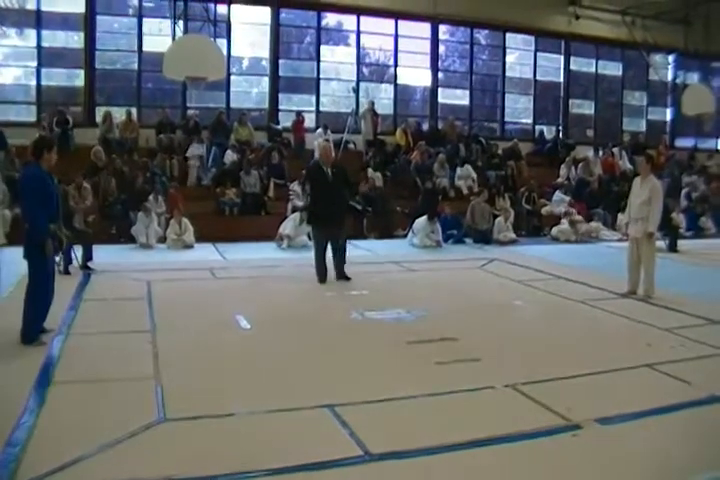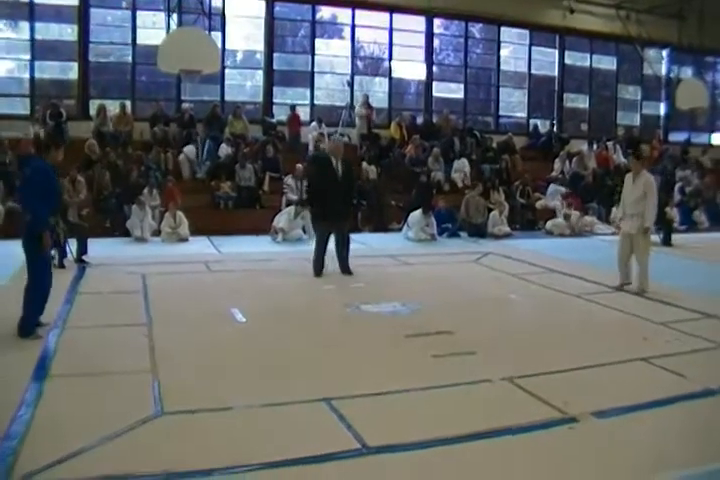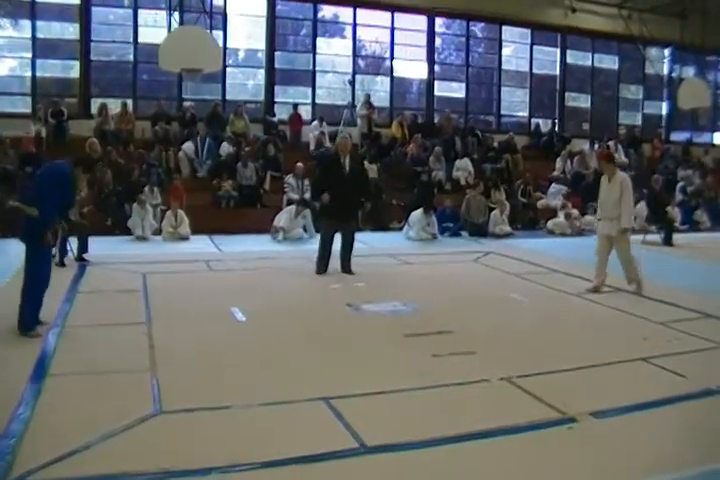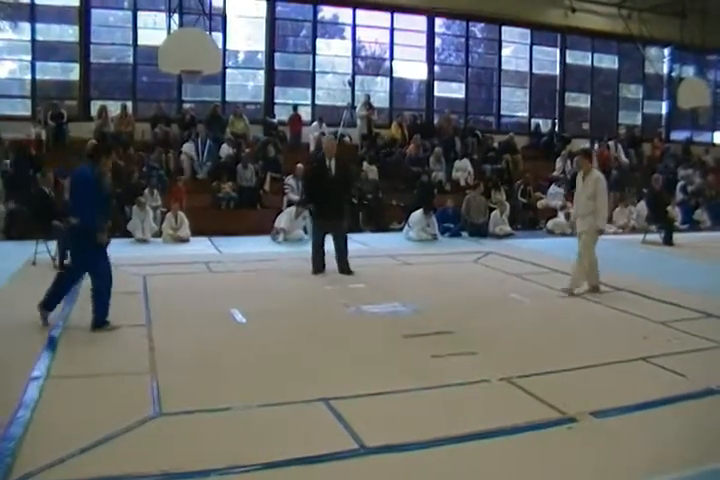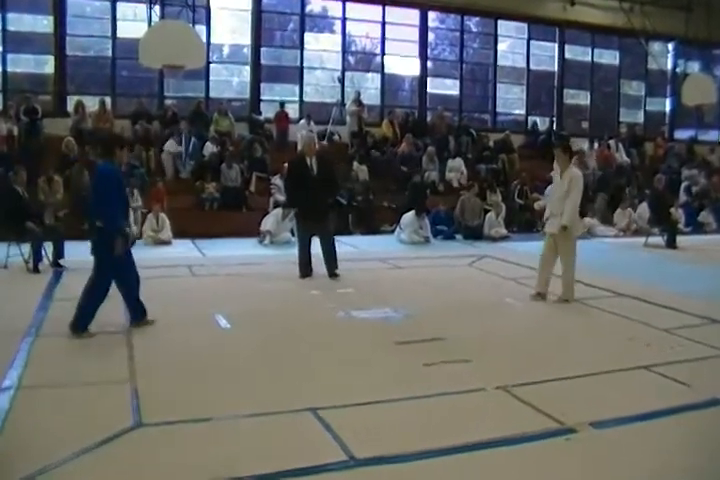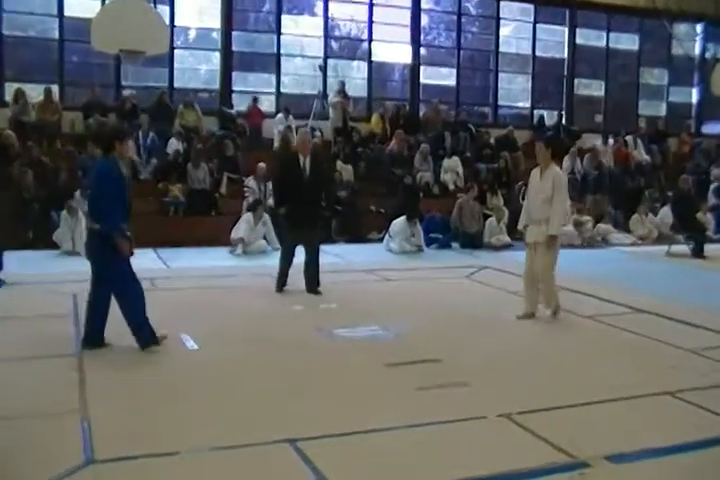
dt=0.5s
person 1, frame 1
left shoulder: (41, 174)
right shoulder: (34, 176)
right elbow: (34, 212)
left wrist: (54, 230)
right wrist: (46, 239)
left hip: (44, 235)
right hip: (39, 238)
left knee: (44, 284)
right knee: (40, 286)
left ankle: (35, 325)
right ankle: (30, 333)
person 1, frame 2
left shoulder: (37, 167)
right shoulder: (41, 169)
right elbow: (36, 203)
right wrist: (44, 231)
left hip: (39, 228)
right hip: (38, 231)
left knee: (41, 278)
right knee: (39, 279)
left ankle: (31, 319)
right ankle: (26, 327)
person 1, frame 3
left shoulder: (56, 170)
right shoulder: (63, 173)
right elbow: (47, 202)
right wrist: (48, 230)
left hip: (36, 225)
right hip: (40, 227)
left knee: (35, 274)
right knee: (38, 275)
left ankle: (30, 318)
right ankle: (26, 324)
person 1, frame 4
left shoulder: (84, 173)
right shoulder: (90, 176)
right elbow: (87, 208)
right wrist: (100, 232)
left hip: (79, 230)
right hip: (88, 233)
left knee: (74, 271)
right knee: (102, 275)
left ankle: (47, 305)
right ankle: (100, 321)
person 1, frame 5
left shoulder: (105, 170)
right shoulder: (110, 173)
right elbow: (109, 208)
left wrist: (120, 232)
right wrist: (117, 236)
left hip: (110, 231)
right hip: (109, 234)
left knee: (129, 275)
right knee: (101, 279)
left ankle: (138, 316)
right ankle: (79, 324)
person 1, frame 6
left shoulder: (106, 167)
right shoulder: (108, 170)
right elbow: (106, 207)
left wrist: (119, 234)
right wrist: (118, 237)
left hip: (99, 235)
right hip: (108, 238)
left knee: (102, 287)
right knee: (128, 287)
left ankle: (93, 338)
right ankle: (147, 338)
person 2, frame 1
left shoulder: (655, 184)
right shoulder: (636, 181)
left elbow: (656, 208)
left wrist: (651, 229)
right wrist: (627, 223)
left hip: (646, 227)
right hip: (634, 225)
left knee: (647, 261)
right knee: (632, 260)
left ankle: (648, 291)
right ankle: (632, 287)
person 2, frame 2
left shoulder: (648, 179)
right shoulder: (628, 177)
left elbow: (652, 203)
left wrist: (648, 224)
right wrist: (621, 217)
left hip: (640, 222)
right hip: (627, 220)
left knee: (641, 256)
right knee: (622, 254)
left ankle: (642, 285)
right ankle: (624, 279)
person 2, frame 3
left shoulder: (623, 179)
right shoulder: (604, 179)
left elbow: (627, 203)
left wrist: (625, 225)
right wrist: (599, 218)
left hip: (618, 224)
right hip: (604, 223)
left knee: (624, 254)
right knee: (601, 254)
left ankle: (636, 281)
right ankle: (598, 283)
person 2, frame 4
left shoulder: (598, 178)
right shoulder: (580, 176)
left elbow: (602, 203)
left wrist: (600, 225)
right wrist: (574, 217)
left hip: (591, 222)
right hip: (581, 221)
left knee: (583, 254)
right knee: (589, 254)
left ankle: (572, 287)
right ankle: (594, 284)
person 2, frame 5
left shoulder: (575, 175)
right shoulder: (557, 172)
left elbow: (573, 201)
left wrist: (564, 223)
right wrist: (547, 217)
left hip: (567, 223)
right hip: (553, 221)
left knee: (567, 260)
right knee: (546, 257)
left ankle: (567, 294)
right ankle: (541, 290)
person 2, frame 6
left shoulder: (558, 175)
right shoulder: (534, 173)
left elbow: (560, 206)
left wrist: (553, 232)
right wrist: (524, 225)
left hip: (547, 230)
right hip: (533, 228)
left knee: (543, 270)
right knee: (529, 272)
left ankle: (553, 304)
right ankle: (530, 309)
person 3, frame 1
left shoulder: (339, 170)
right shoulder: (312, 170)
left elbow: (347, 185)
right elbow: (307, 186)
right wrist: (308, 189)
left hip: (336, 213)
right hip: (319, 214)
left knee: (339, 245)
right knee: (320, 247)
left ankle: (340, 272)
right ankle: (321, 274)
person 3, frame 2
left shoulder: (347, 165)
right shoulder: (320, 163)
left elbow: (351, 186)
right elbow: (312, 184)
left wrist: (349, 204)
right wrist: (312, 204)
left hip: (342, 209)
right hip: (324, 208)
left knee: (343, 240)
right knee: (321, 241)
left ankle: (345, 266)
right ankle: (318, 268)
person 3, frame 3
left shoulder: (357, 163)
right shoulder: (329, 161)
left elbow: (364, 182)
right elbow: (320, 179)
left wrist: (363, 197)
right wrist: (321, 194)
left hip: (350, 205)
right hip: (331, 204)
left knee: (348, 239)
right knee: (326, 237)
left ankle: (346, 266)
right ankle: (321, 266)
person 3, frame 4
left shoulder: (342, 164)
right shoulder: (315, 164)
left elbow: (348, 183)
right elbow: (308, 184)
left wrist: (346, 199)
right wrist: (309, 202)
left hip: (337, 207)
right hip: (319, 206)
left knee: (341, 238)
right knee: (317, 239)
left ankle: (344, 266)
right ankle: (318, 266)
person 3, frame 5
left shoulder: (324, 161)
right shoulder: (295, 164)
left elbow: (333, 181)
right elbow: (289, 185)
left wrist: (331, 197)
right wrist: (293, 204)
left hip: (322, 206)
right hip: (303, 208)
left knee: (327, 239)
right knee: (304, 241)
left ankle: (332, 269)
right ankle: (305, 270)
person 3, frame 6
left shoulder: (319, 163)
right shoulder: (287, 161)
left elbow: (327, 186)
right elbow: (278, 184)
left wrist: (327, 206)
right wrist: (280, 205)
left hip: (313, 213)
right hip: (292, 212)
left knee: (313, 251)
right knee: (287, 250)
left ankle: (312, 285)
right ankle: (281, 282)
